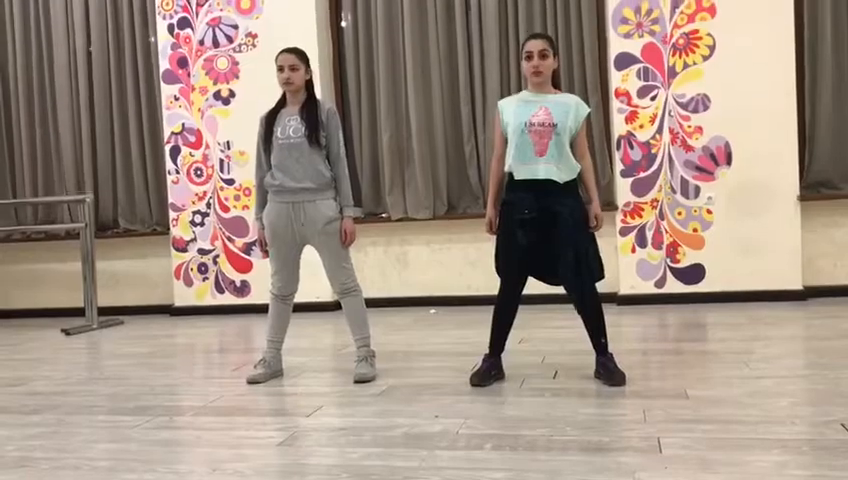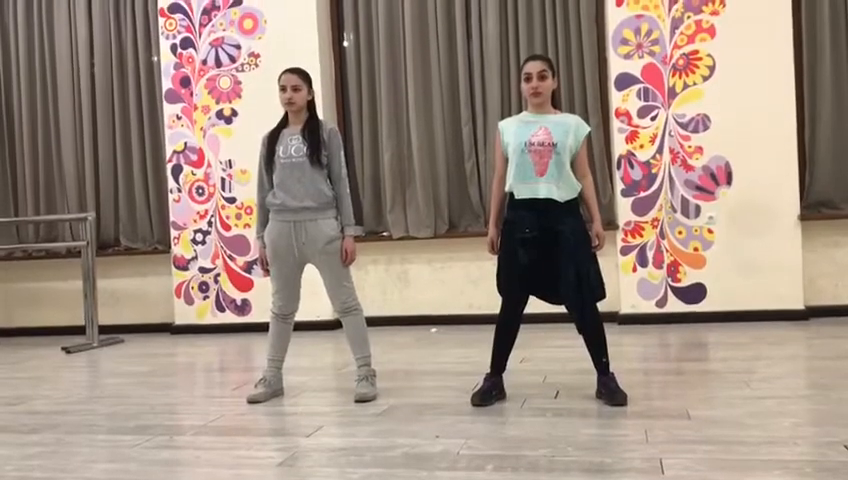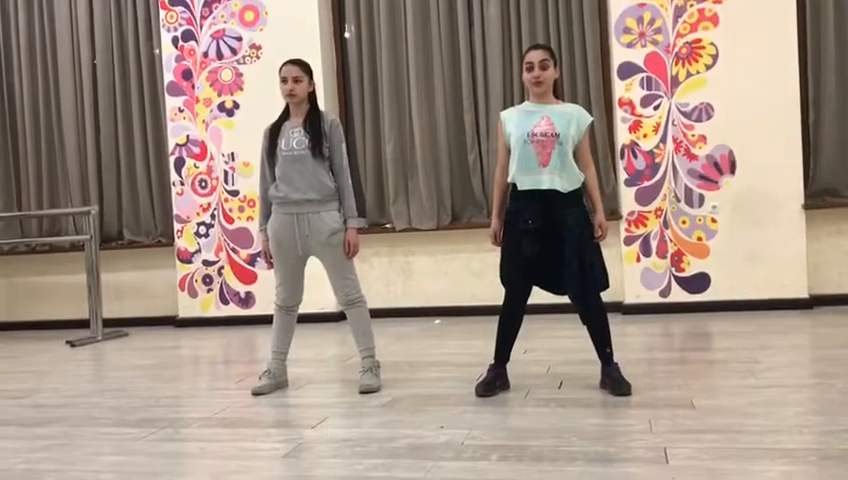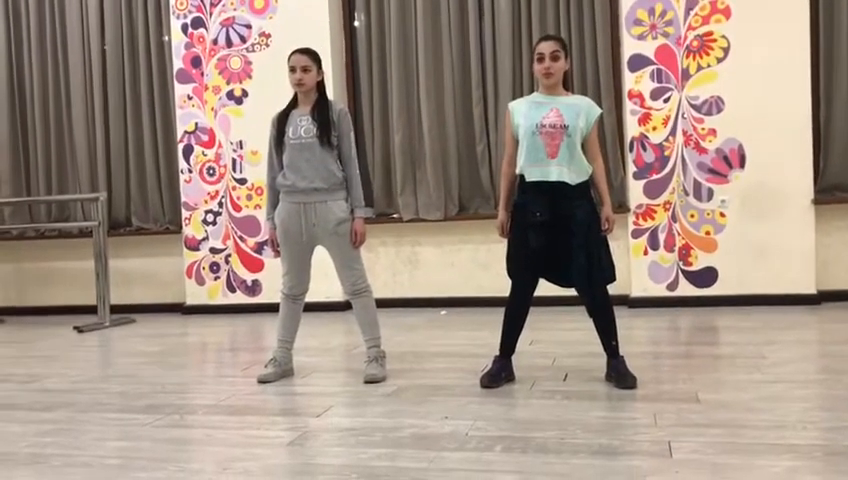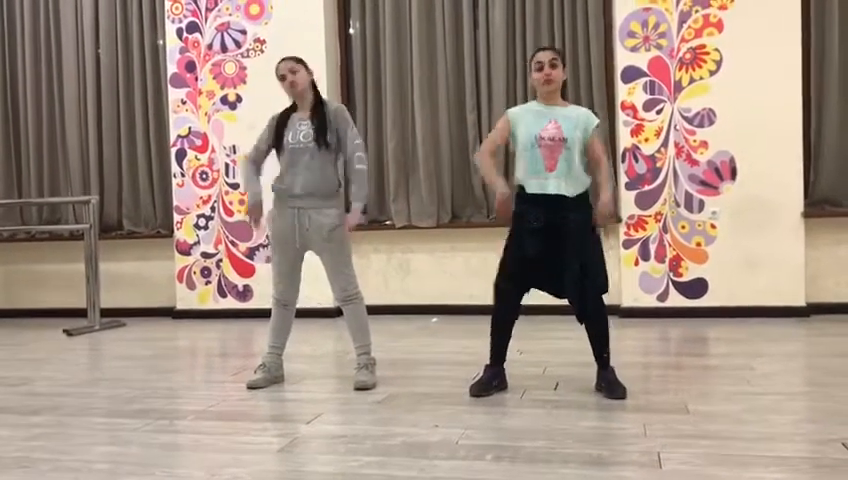
dt=0.7s
person 1, frame 1
left shoulder: (572, 105)
right shoulder: (507, 107)
left elbow: (583, 157)
right elbow: (498, 160)
left wrist: (594, 201)
right wrist: (492, 205)
left hip: (563, 197)
right hip: (520, 198)
left knee: (582, 282)
right knee: (511, 283)
left ankle: (603, 358)
right ankle: (493, 359)
person 1, frame 2
left shoulder: (573, 125)
right shoulder: (507, 127)
left elbow: (584, 176)
right elbow: (500, 180)
left wrist: (596, 220)
right wrist: (493, 224)
left hip: (564, 216)
right hip: (521, 217)
left knee: (583, 301)
right knee: (512, 302)
left ankle: (605, 377)
right ankle: (494, 379)
person 1, frame 3
left shoulder: (575, 115)
right shoulder: (509, 118)
left elbow: (586, 167)
right elbow: (502, 170)
left wrist: (599, 211)
right wrist: (496, 216)
left hip: (567, 206)
right hip: (524, 208)
left knee: (586, 291)
right knee: (515, 293)
left ankle: (609, 367)
right ankle: (498, 369)
person 1, frame 4
left shoulder: (584, 107)
right shoulder: (518, 109)
left elbow: (595, 160)
right elbow: (510, 162)
left wrist: (606, 204)
right wrist: (503, 207)
left hip: (575, 199)
right hip: (532, 200)
left knee: (593, 285)
right knee: (521, 285)
left ankle: (614, 361)
right ankle: (503, 361)
person 1, frame 5
left shoulder: (582, 117)
right shoulder: (517, 116)
left elbow: (599, 161)
right elbow: (484, 154)
left wrist: (606, 194)
right wrist: (499, 187)
left hip: (575, 212)
right hip: (532, 211)
left knee: (590, 294)
right knee: (507, 291)
left ankle: (605, 371)
right ankle: (495, 370)
person 2, frame 1
left shoulder: (324, 113)
right shoulder: (269, 120)
left elbow: (339, 164)
right elbow: (262, 172)
left wrist: (348, 212)
right wrist: (259, 219)
left hip: (320, 207)
right hip: (280, 210)
left knee: (345, 283)
right knee: (281, 289)
left ankle: (364, 354)
right ankle: (271, 357)
person 2, frame 2
left shoulder: (326, 133)
right shoulder: (271, 139)
left elbow: (341, 183)
right elbow: (264, 191)
left wrist: (349, 231)
right wrist: (261, 238)
left hip: (321, 225)
right hip: (281, 229)
left knee: (346, 302)
right knee: (282, 307)
left ankle: (365, 373)
right ankle: (272, 376)
person 2, frame 3
left shoulder: (328, 125)
right shoulder: (273, 132)
left elbow: (343, 175)
right elbow: (266, 184)
left wrist: (352, 223)
right wrist: (263, 231)
left hip: (324, 218)
right hip: (284, 221)
left knee: (349, 294)
right knee: (286, 300)
left ankle: (369, 365)
right ankle: (276, 369)
person 2, frame 4
left shoulder: (336, 114)
right shoulder: (281, 120)
left elbow: (351, 164)
right elbow: (273, 172)
left wrist: (359, 212)
right wrist: (271, 219)
left hip: (332, 207)
right hip: (291, 210)
left knee: (356, 283)
right knee: (292, 288)
left ankle: (375, 354)
right ankle: (282, 357)
person 2, frame 5
left shoulder: (335, 113)
right shoulder: (279, 121)
left elbow: (357, 159)
right elbow: (253, 160)
left wrist: (356, 205)
right wrist: (254, 195)
left hip: (327, 214)
right hip: (286, 215)
left knee: (347, 290)
right knee: (283, 294)
left ankle: (365, 362)
right ankle: (272, 364)
